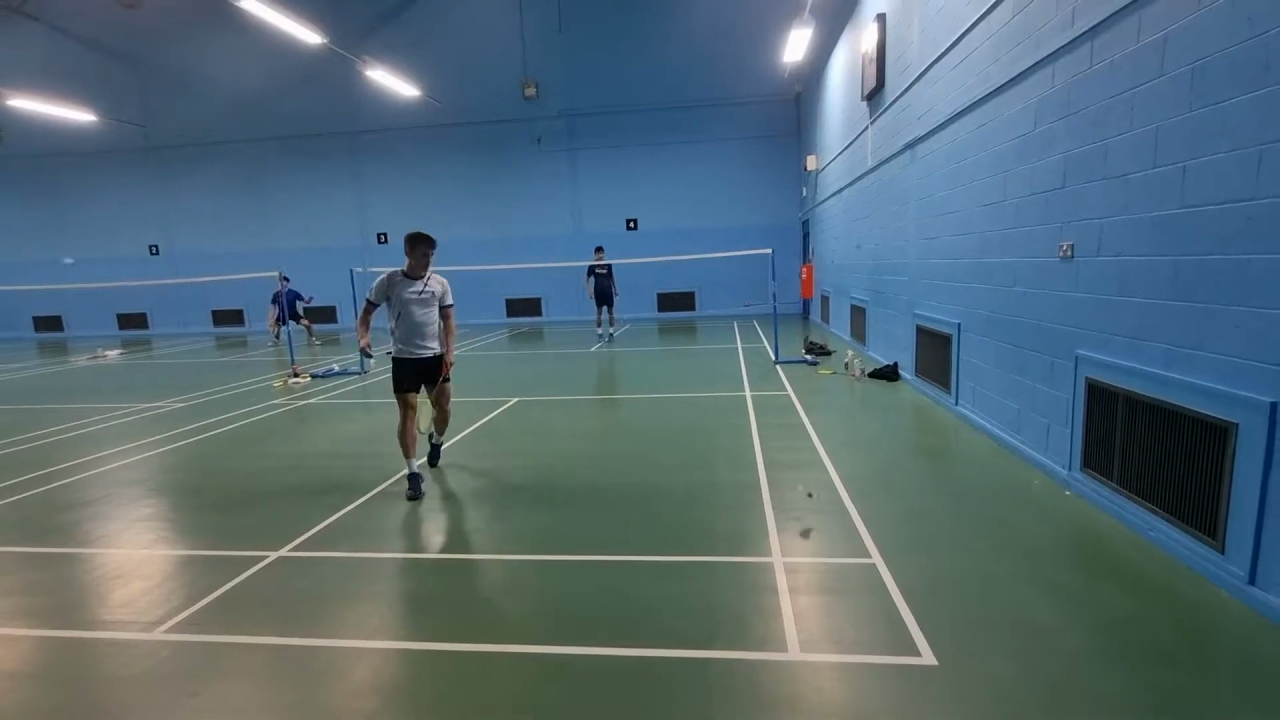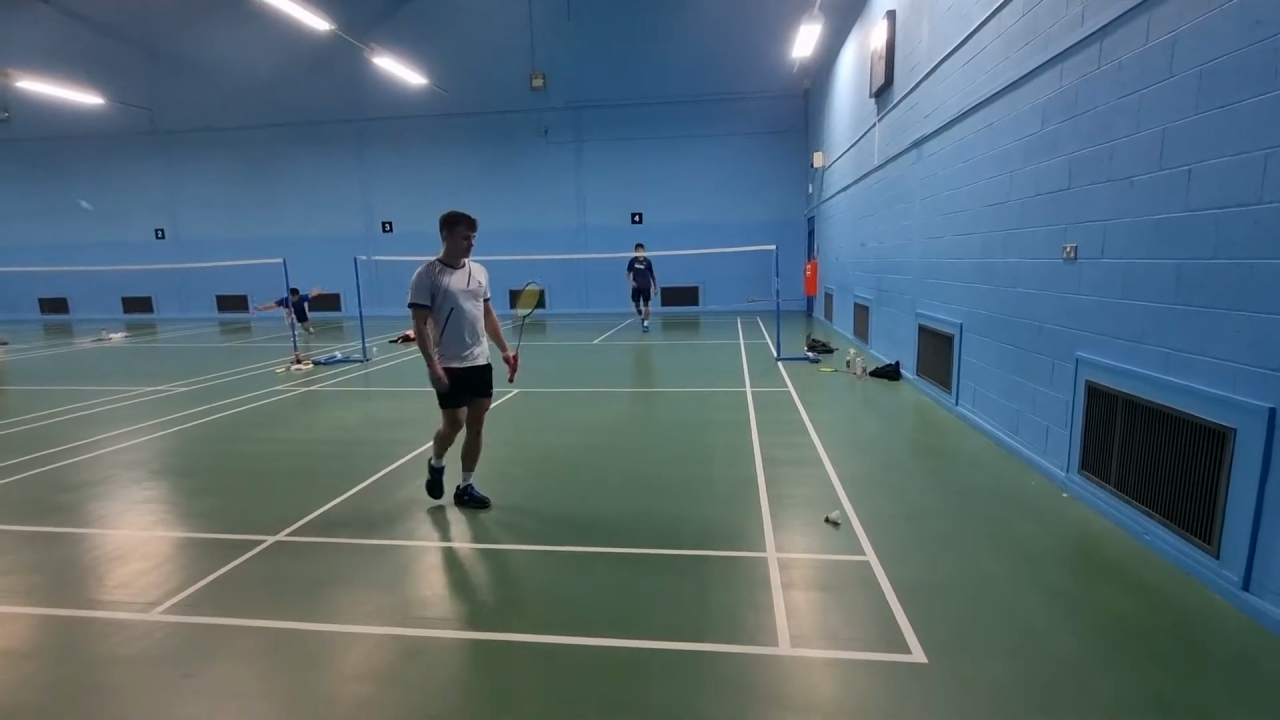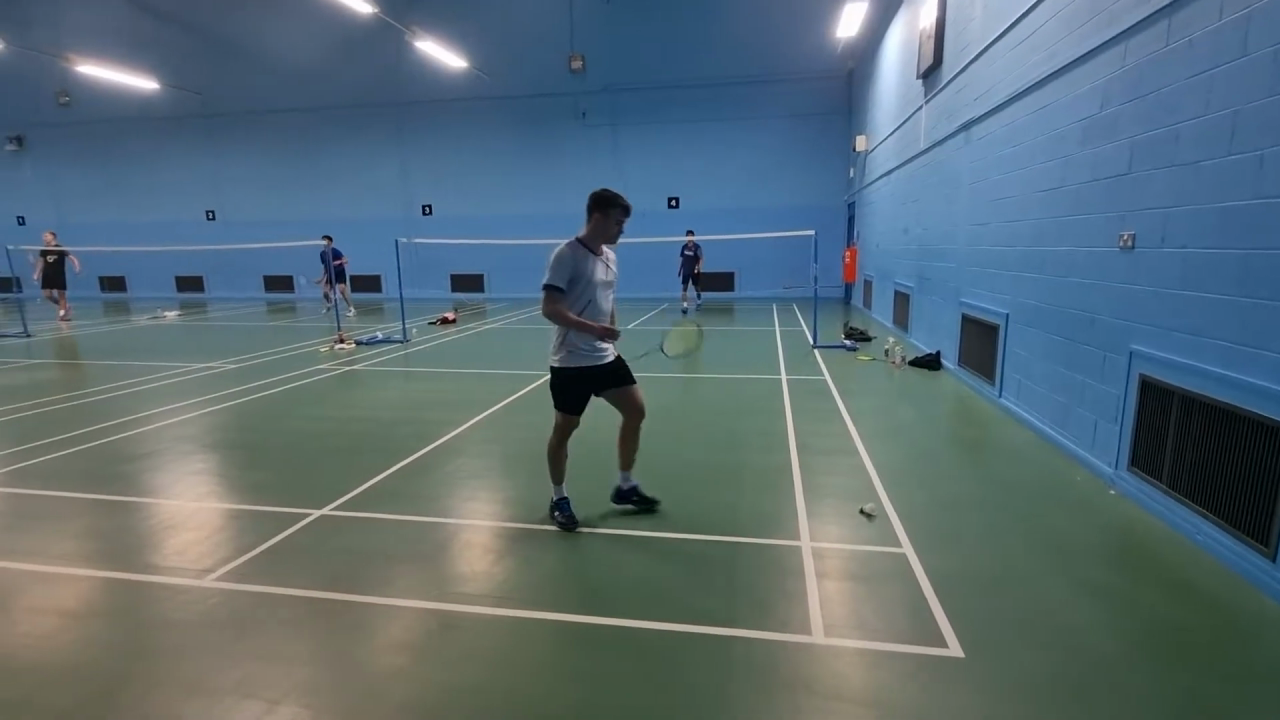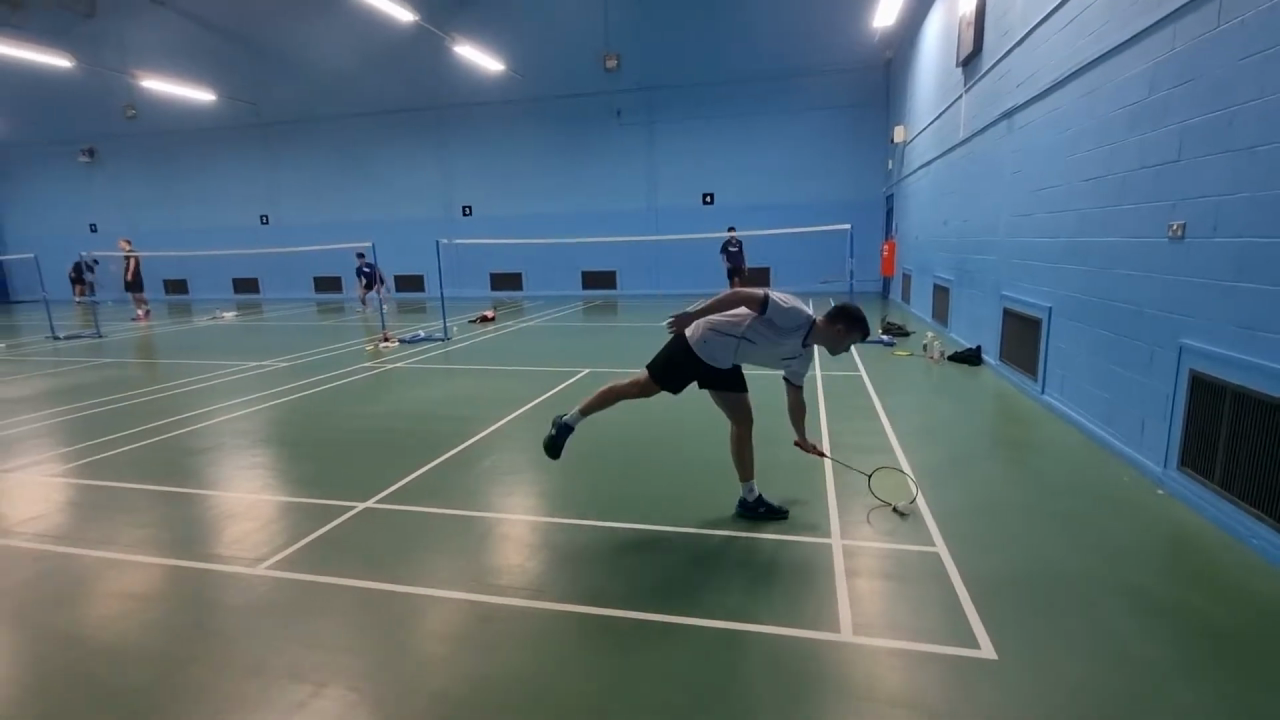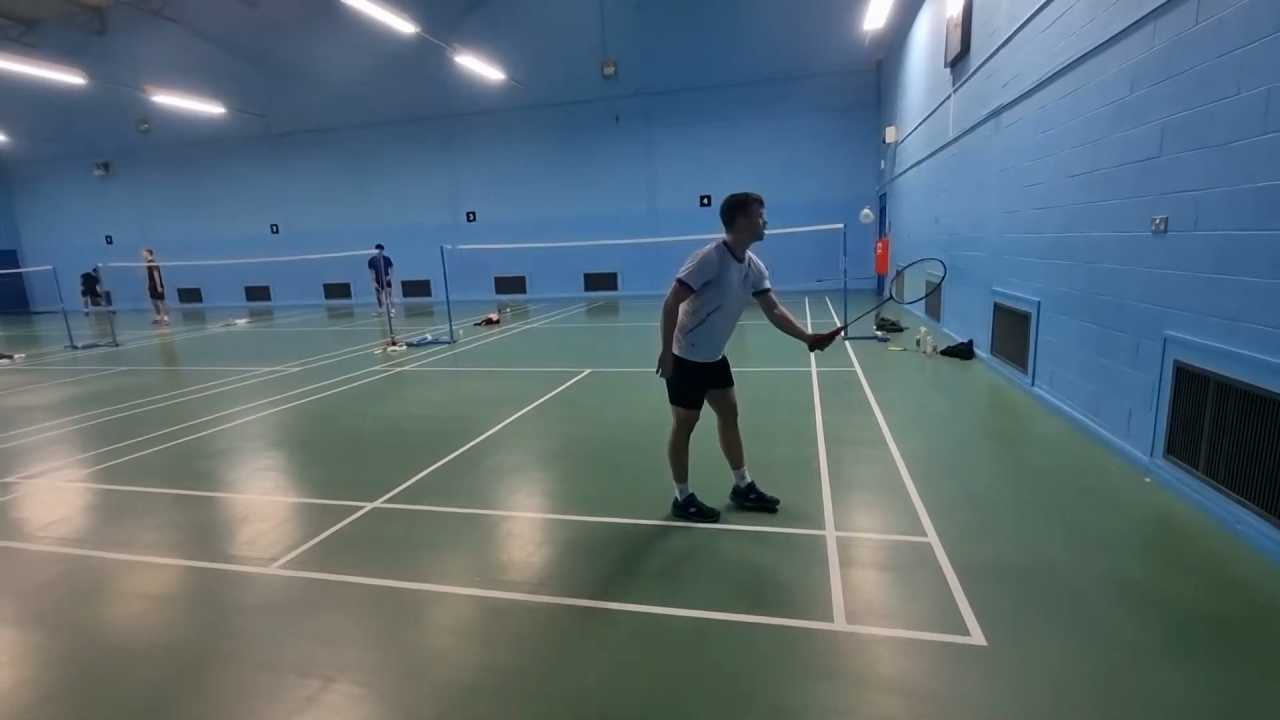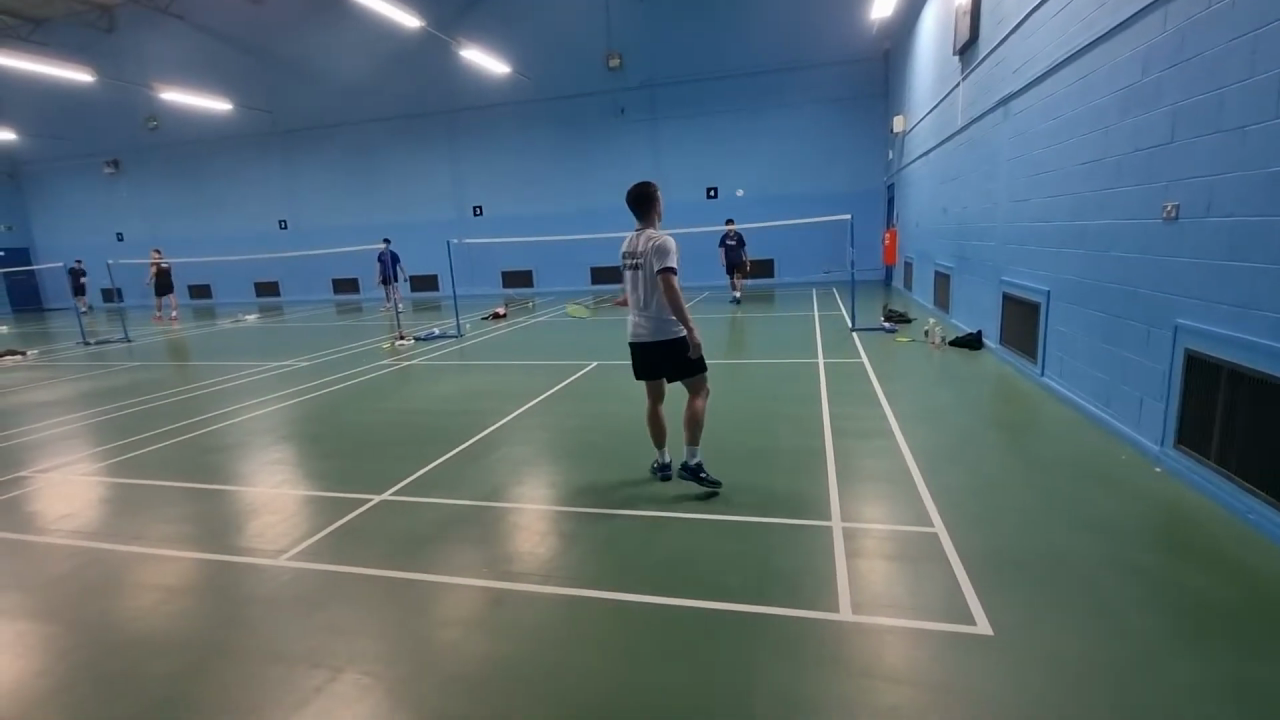
dt=0.7s
person 1, frame 1
left shoulder: (440, 284)
right shoulder: (387, 281)
left elbow: (448, 320)
right elbow: (367, 312)
left wrist: (449, 352)
right wrist: (363, 337)
left hip: (434, 356)
right hip: (403, 357)
left knee: (443, 407)
right knee: (408, 409)
left ankle: (436, 441)
right ankle: (413, 473)
person 1, frame 2
left shoulder: (479, 271)
right shoulder: (427, 275)
right elbow: (421, 325)
left wrist: (505, 350)
right wrist: (433, 365)
left hip: (480, 362)
right hip: (450, 364)
left knee: (476, 424)
right knee: (454, 424)
left ankle: (466, 486)
right ankle: (436, 463)
person 1, frame 3
left shoulder: (609, 257)
right shoulder: (566, 255)
right elbow: (550, 309)
left wrist: (612, 337)
right wrist: (591, 329)
left hip: (605, 357)
right hip: (571, 362)
left knee: (635, 411)
right knee: (565, 429)
left ankle: (625, 486)
right ankle: (559, 499)
person 1, frame 4
left shoulder: (803, 356)
right shoulder: (796, 314)
left elbow: (795, 399)
right elbow: (740, 296)
left wrist: (802, 437)
right wrist: (694, 315)
left hip: (723, 362)
right hip: (697, 345)
left knee: (743, 421)
right knee: (637, 388)
left ankle: (750, 498)
right ankle: (567, 423)
person 1, frame 5
left shoulder: (753, 266)
right shoulder: (709, 257)
left elbow: (775, 311)
right elbow: (672, 302)
left wrist: (808, 337)
right wrist: (666, 352)
left hip: (713, 355)
right hip: (685, 356)
left knee: (728, 413)
right knee: (685, 424)
left ankle: (743, 487)
right ankle: (682, 499)
person 1, frame 6
left shoulder: (628, 244)
right shoulder: (663, 243)
right elbow: (670, 289)
right wrist: (689, 331)
left hip: (638, 336)
right hip: (669, 335)
left knee: (654, 399)
right knee: (699, 392)
left ankle: (663, 461)
right ankle: (692, 461)
